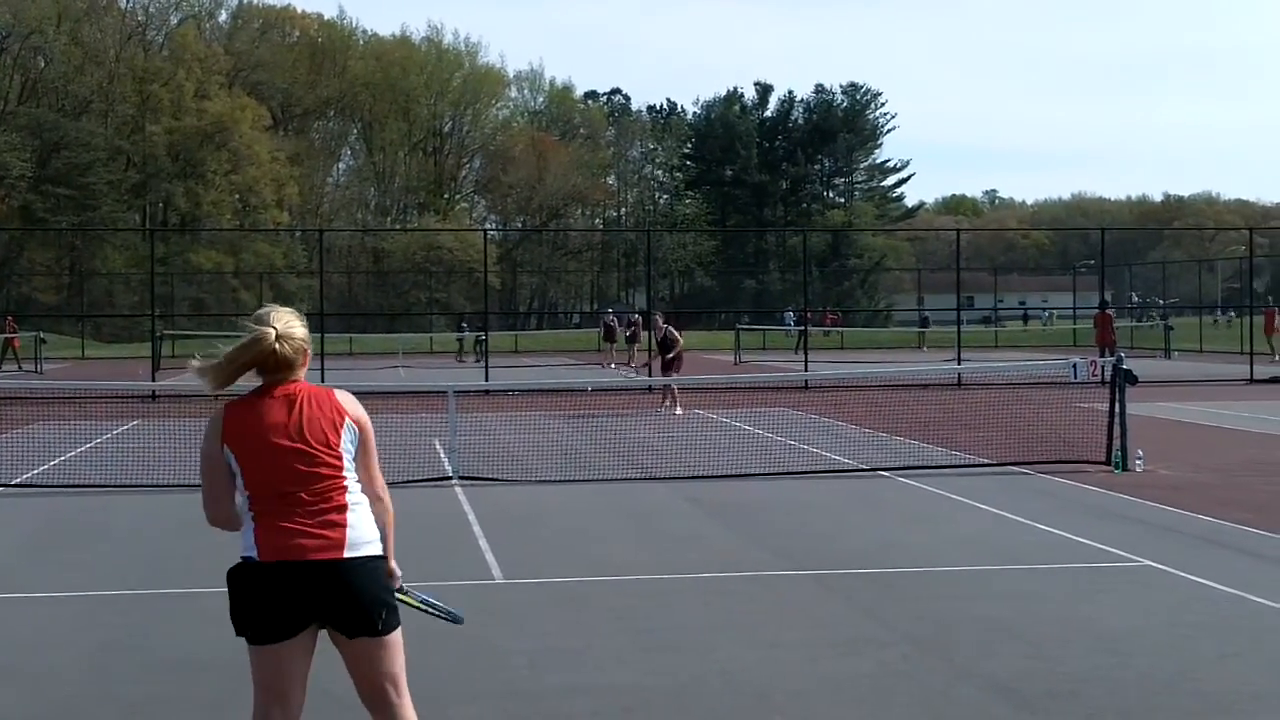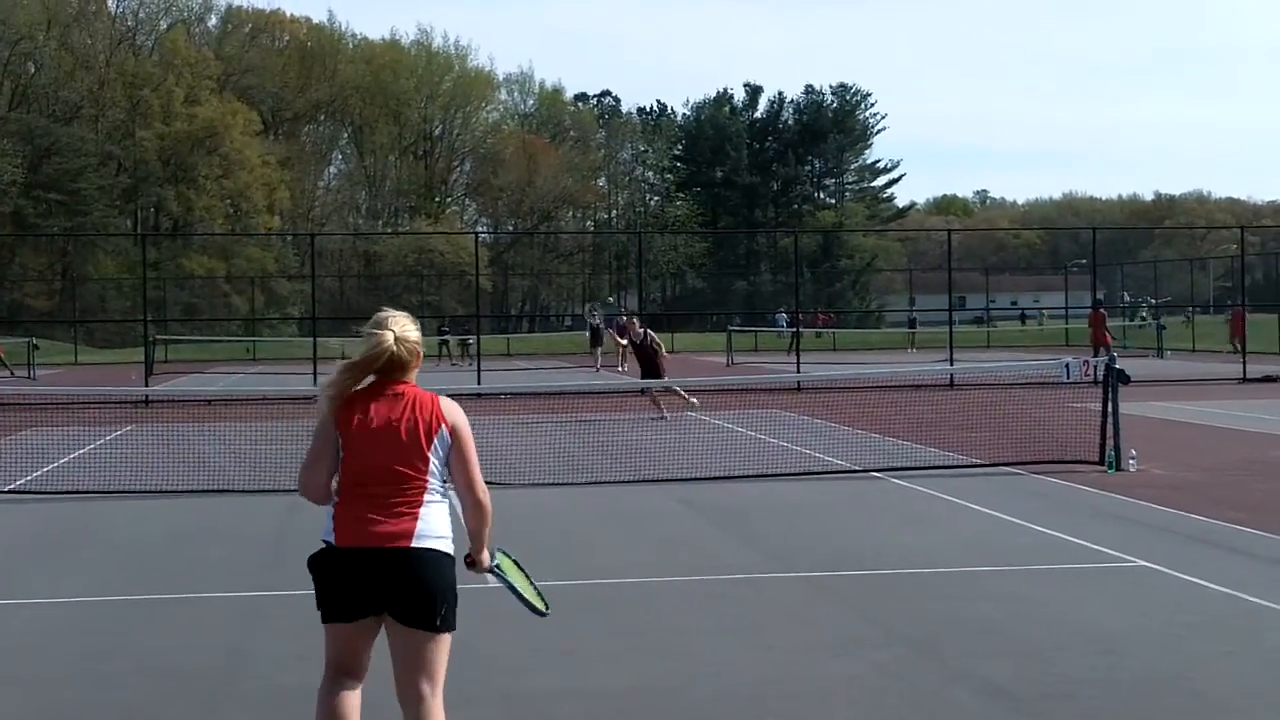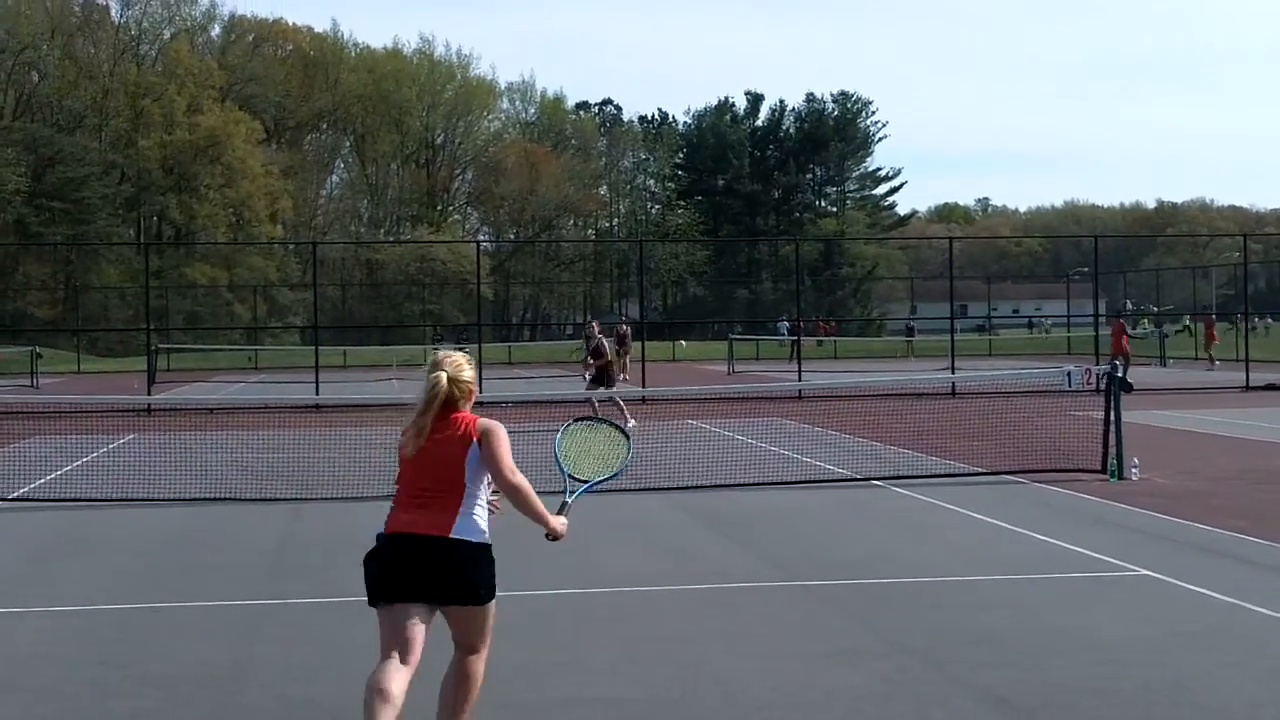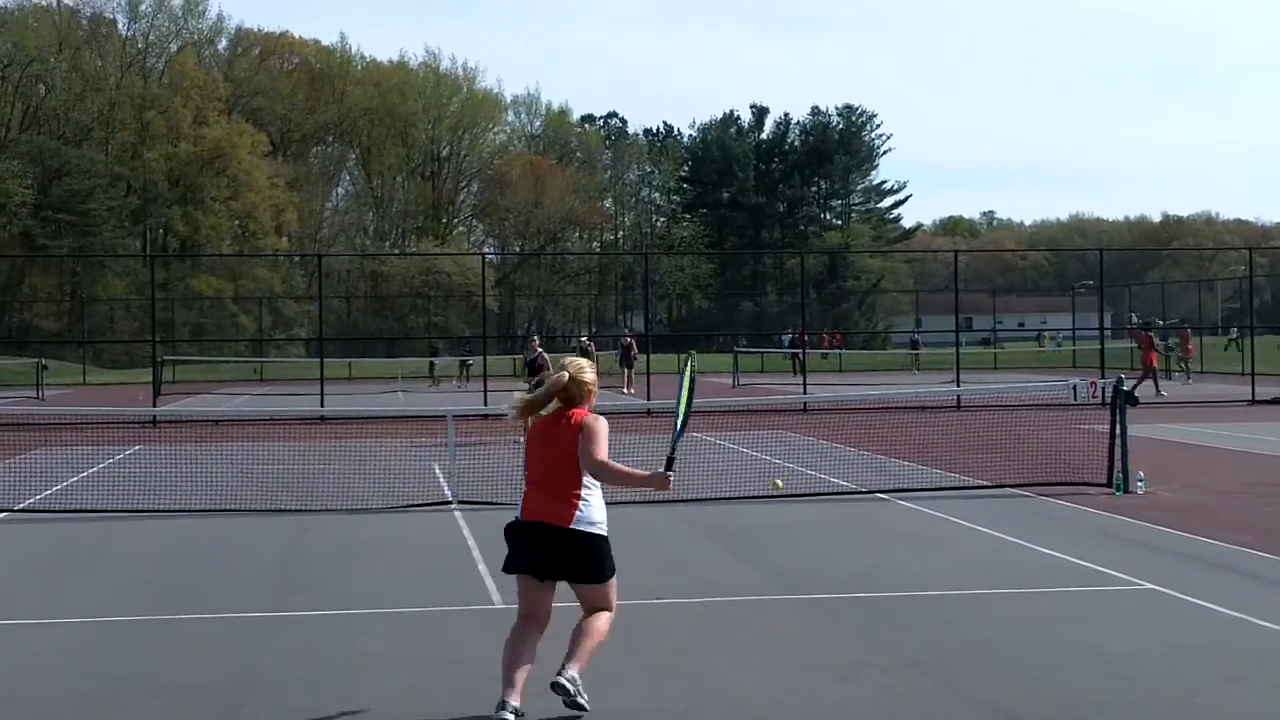
dt=0.5s
person 1, frame 1
left shoulder: (225, 422)
right shoulder: (344, 404)
left elbow: (219, 515)
right elbow: (375, 491)
right wrist: (388, 556)
left hip: (273, 572)
right hip: (353, 562)
person 1, frame 2
left shoulder: (342, 410)
right shoulder: (446, 412)
left elbow: (310, 485)
right elbow: (476, 496)
right wrist: (480, 547)
left hip: (351, 557)
right hip: (421, 558)
left knee: (343, 675)
person 1, frame 3
left shoulder: (412, 436)
right shoulder: (486, 430)
right elbow: (509, 481)
right wrist: (550, 522)
left hip: (397, 545)
right hip: (461, 551)
left knee: (396, 662)
right knee: (471, 649)
person 1, frame 4
left shoulder: (536, 425)
right shoulder: (591, 423)
right elbow: (596, 464)
right wrist: (645, 478)
left hip: (529, 529)
right hip: (578, 532)
left knee: (530, 619)
right knee: (601, 609)
right ankle: (569, 673)
